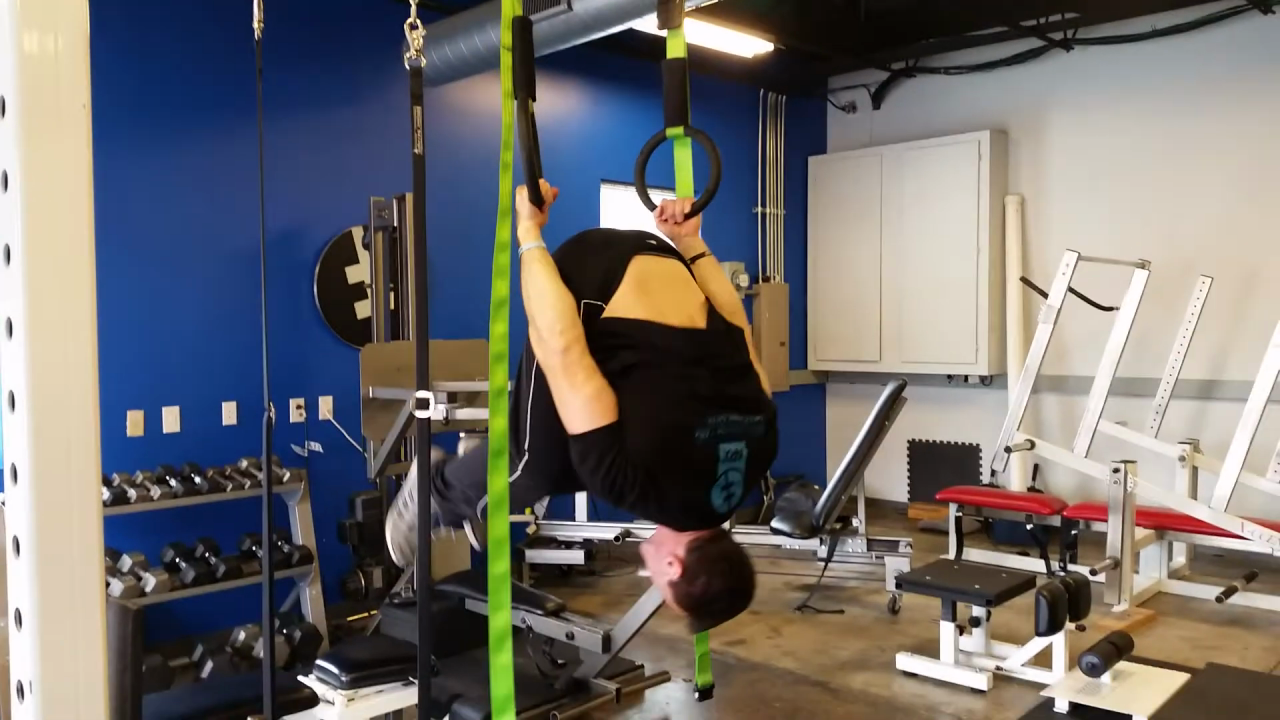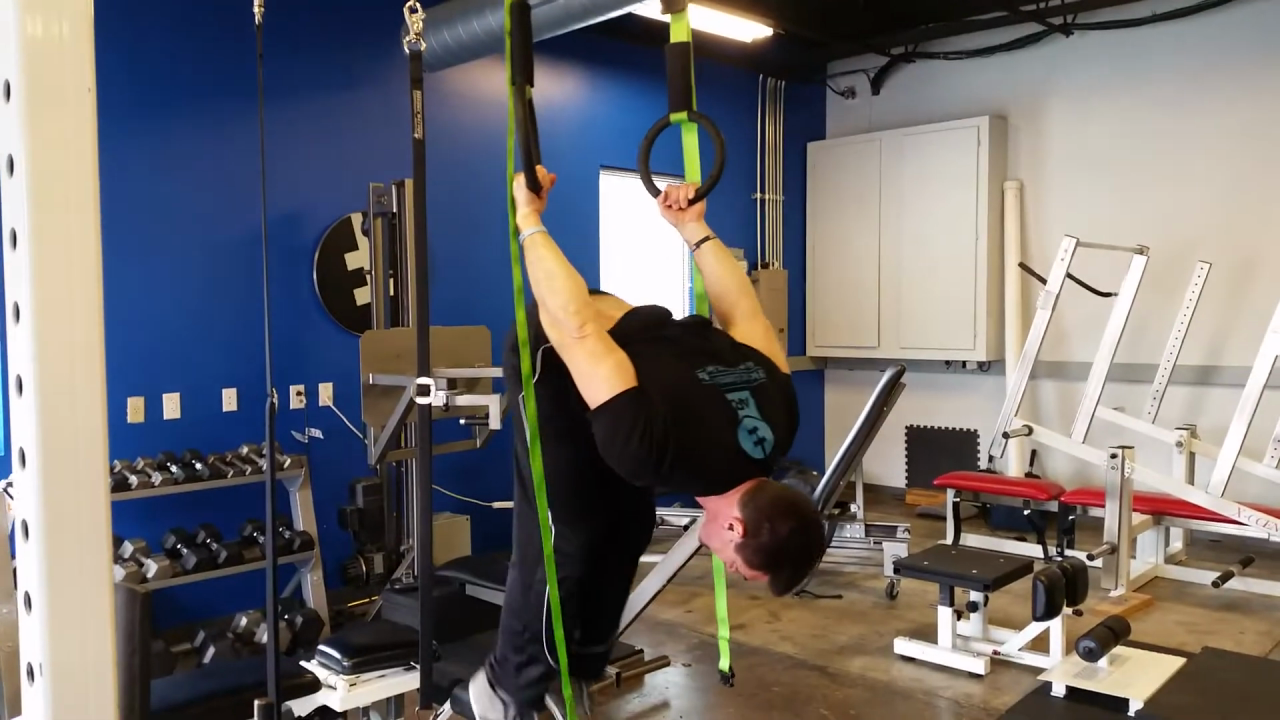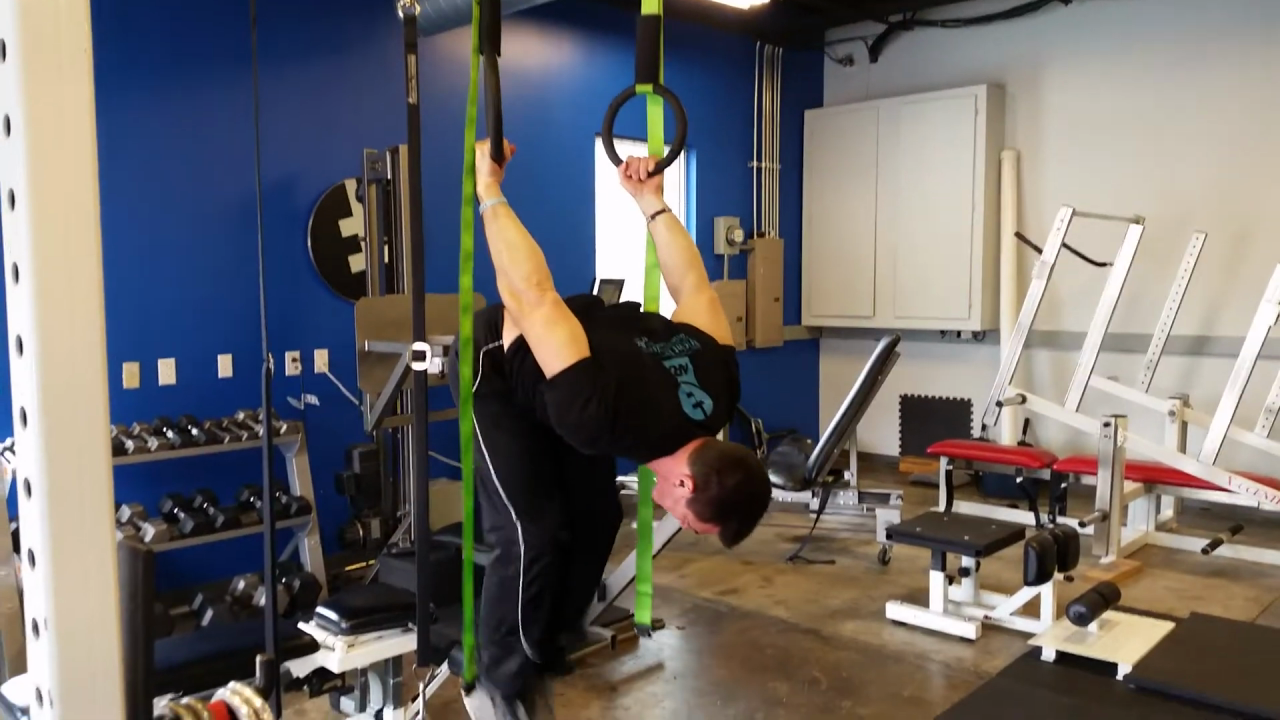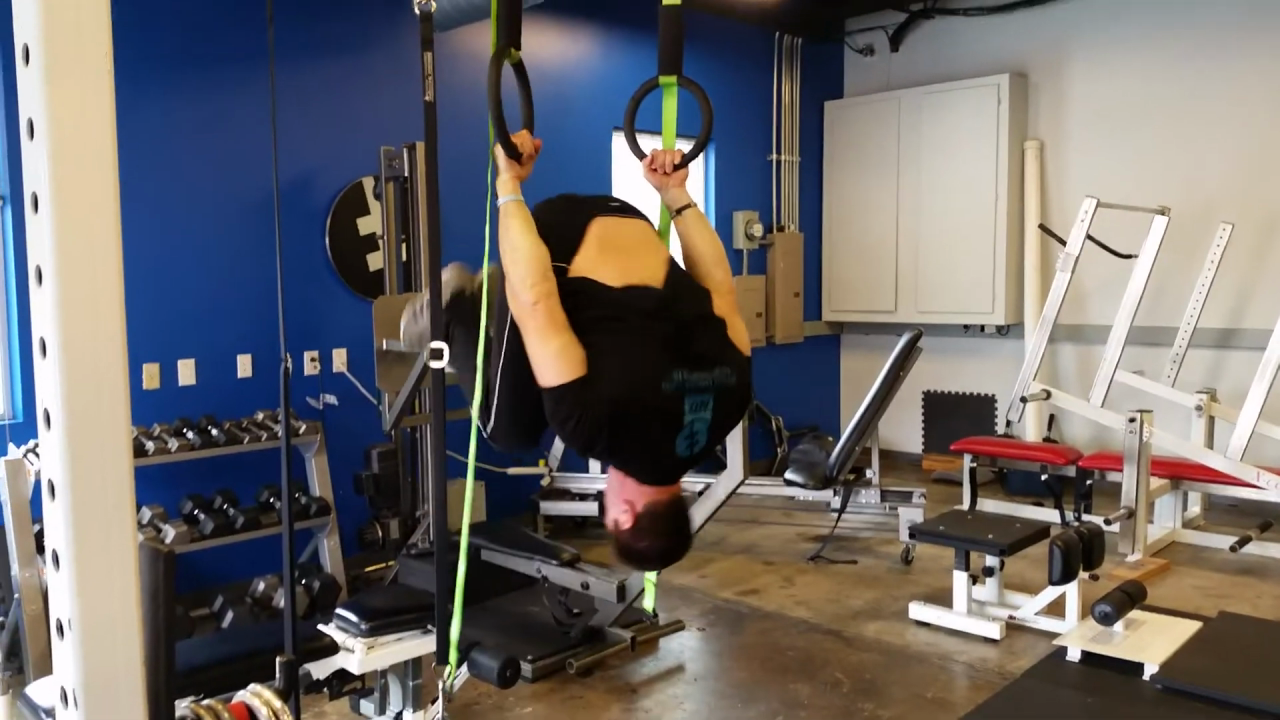
dt=0.7s
person 1, frame 1
left shoulder: (753, 451)
right shoulder: (631, 476)
left elbow: (737, 331)
right elbow: (563, 353)
left wrist: (691, 244)
right wrist: (530, 233)
left knee: (569, 468)
right knee: (536, 465)
right ankle: (436, 491)
person 1, frame 2
left shoulder: (775, 420)
right shoulder: (657, 446)
left elbow: (744, 316)
right elbow: (575, 333)
left wrist: (695, 230)
right wrist: (530, 221)
left hip: (620, 330)
right hip: (553, 356)
left knee: (628, 527)
right knee: (566, 536)
left ankle: (576, 669)
person 1, frame 3
left shoulder: (715, 390)
right shoulder: (603, 412)
left elbow: (695, 292)
right elbow: (530, 301)
left wrist: (652, 203)
right wrist: (490, 193)
left hip: (547, 360)
right hip: (496, 362)
left knee: (593, 520)
right knee: (533, 533)
left ankle: (541, 661)
person 1, frame 4
left shoulder: (725, 402)
right shoulder: (598, 422)
left elbow: (719, 291)
right elbow: (535, 305)
left wrist: (676, 197)
right wrist: (509, 186)
right knee: (512, 431)
right ankle: (457, 303)
